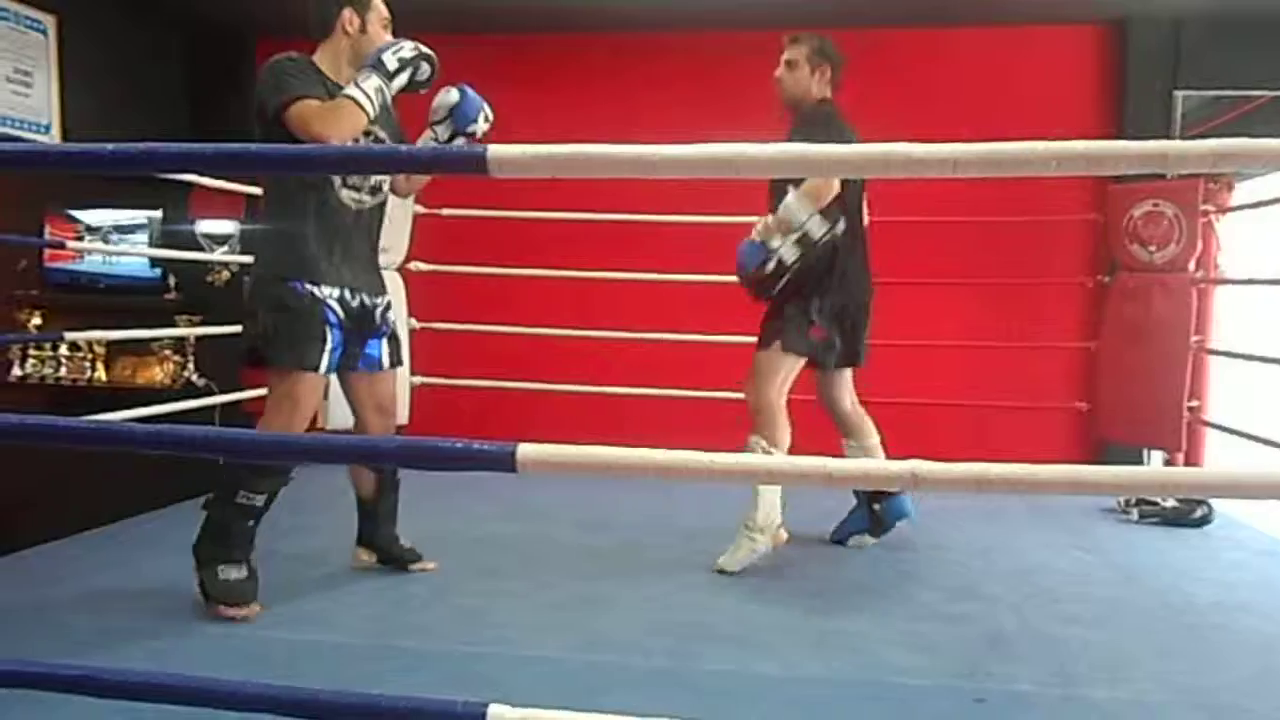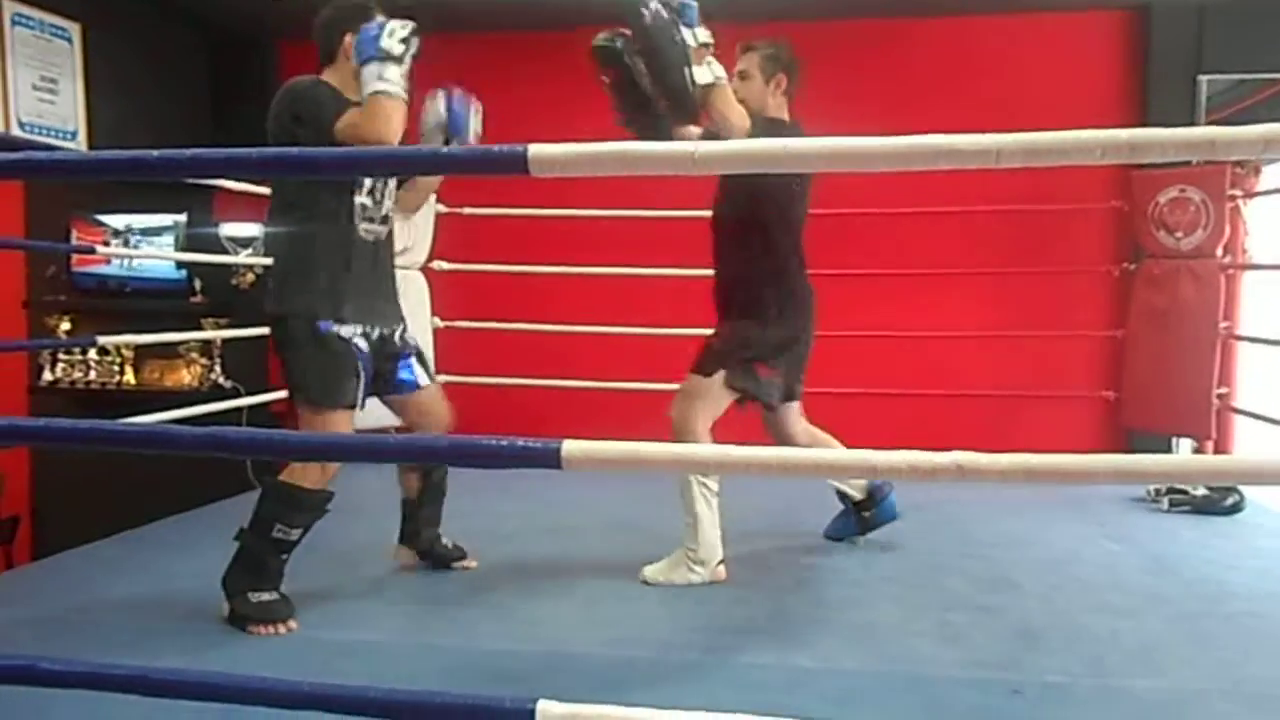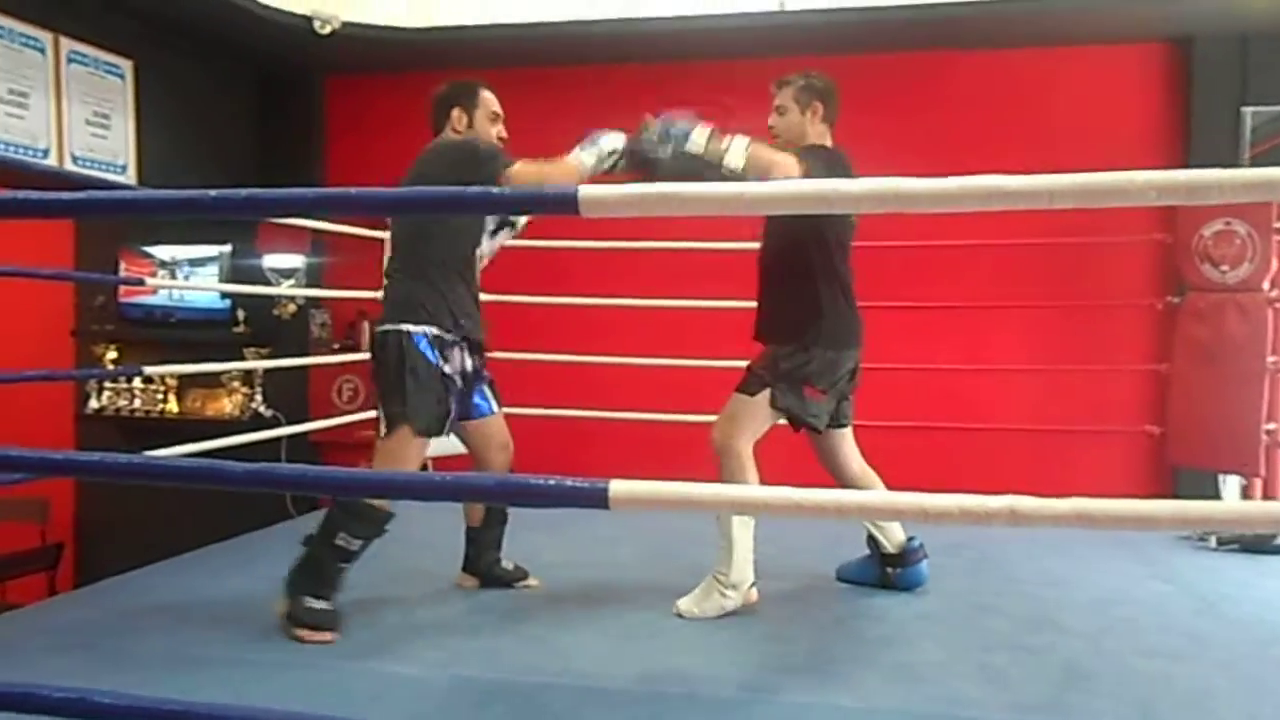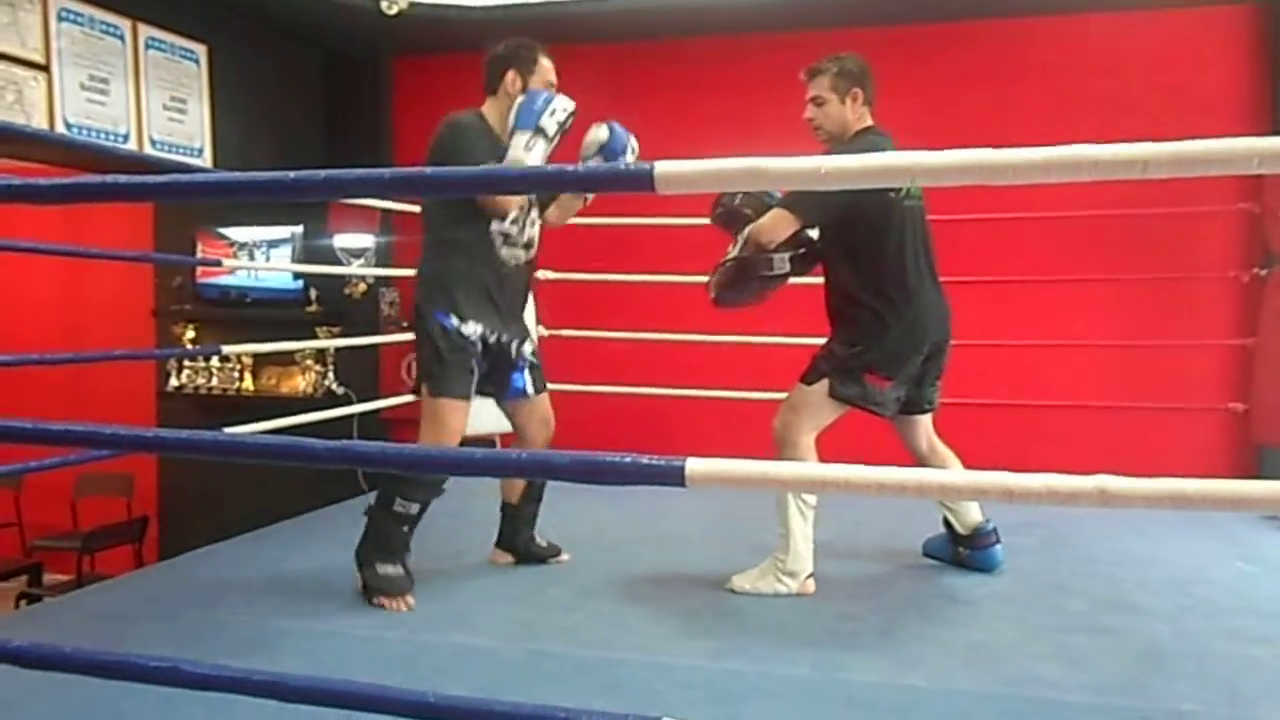
dt=0.7s
person 1, frame 1
left shoulder: (372, 98)
right shoulder: (287, 73)
left elbow: (405, 181)
right elbow: (327, 132)
left wrist: (446, 129)
right wrist: (382, 72)
left hip: (362, 280)
right hip: (302, 278)
left knee: (378, 413)
right knee: (291, 414)
left ankle: (377, 539)
right ankle: (222, 554)
person 1, frame 2
left shoulder: (364, 110)
right shoulder: (307, 97)
left elbow: (406, 191)
right elbow: (385, 135)
left wrist: (444, 131)
right wrist: (384, 62)
left hip: (376, 307)
right hip: (319, 314)
left knee: (436, 421)
right knee: (323, 458)
left ankle: (422, 536)
right ankle: (249, 583)
person 1, frame 3
left shoulder: (463, 174)
right shoulder: (453, 156)
right elbow: (544, 180)
left wrist: (509, 219)
right wrist: (598, 150)
left hip: (450, 338)
right hip: (419, 336)
left knee: (497, 451)
right knee: (396, 468)
left ankle: (481, 562)
right ankle: (311, 587)
person 1, frame 4
left shoulder: (515, 146)
right shoulder: (462, 131)
left elbow: (555, 209)
right elbow: (505, 199)
left wrist: (598, 162)
right wrist: (536, 131)
left hip: (503, 318)
right hip: (454, 315)
left knee: (537, 428)
right knee: (441, 439)
left ankle: (514, 537)
right ankle: (383, 557)
person 2, frame 1
left shoulder: (816, 122)
right shoulder: (837, 130)
left elbow: (823, 187)
left wrist: (771, 231)
right wrist: (783, 235)
left hip: (820, 283)
right hip: (845, 281)
left knee: (765, 390)
right knee: (838, 396)
left ankle: (764, 523)
right ankle: (881, 497)
person 2, frame 2
left shoulder: (779, 142)
right shoulder: (760, 141)
left elbow: (729, 126)
right elbow: (679, 135)
left wrist: (696, 54)
right wrist: (641, 79)
left hip: (766, 315)
right hip: (769, 311)
left knee: (688, 418)
right knee: (790, 427)
left ankle: (703, 558)
right ankle: (870, 496)
person 2, frame 3
left shoulder: (828, 166)
right shoulder: (804, 173)
left elbow: (780, 168)
right elbow: (737, 184)
left wrist: (702, 142)
right wrist: (700, 151)
left hip: (814, 338)
right hip: (820, 337)
left knee: (731, 437)
right knee: (838, 453)
left ankle: (733, 582)
right ankle: (901, 555)
person 2, frame 4
left shoulder: (848, 162)
right shoulder: (891, 157)
left elbow: (769, 232)
left wrist: (741, 240)
right wrist: (800, 246)
left hip: (880, 329)
right hip: (925, 323)
left knee: (792, 428)
right knee: (919, 435)
left ankle: (793, 569)
right ankle: (977, 537)
